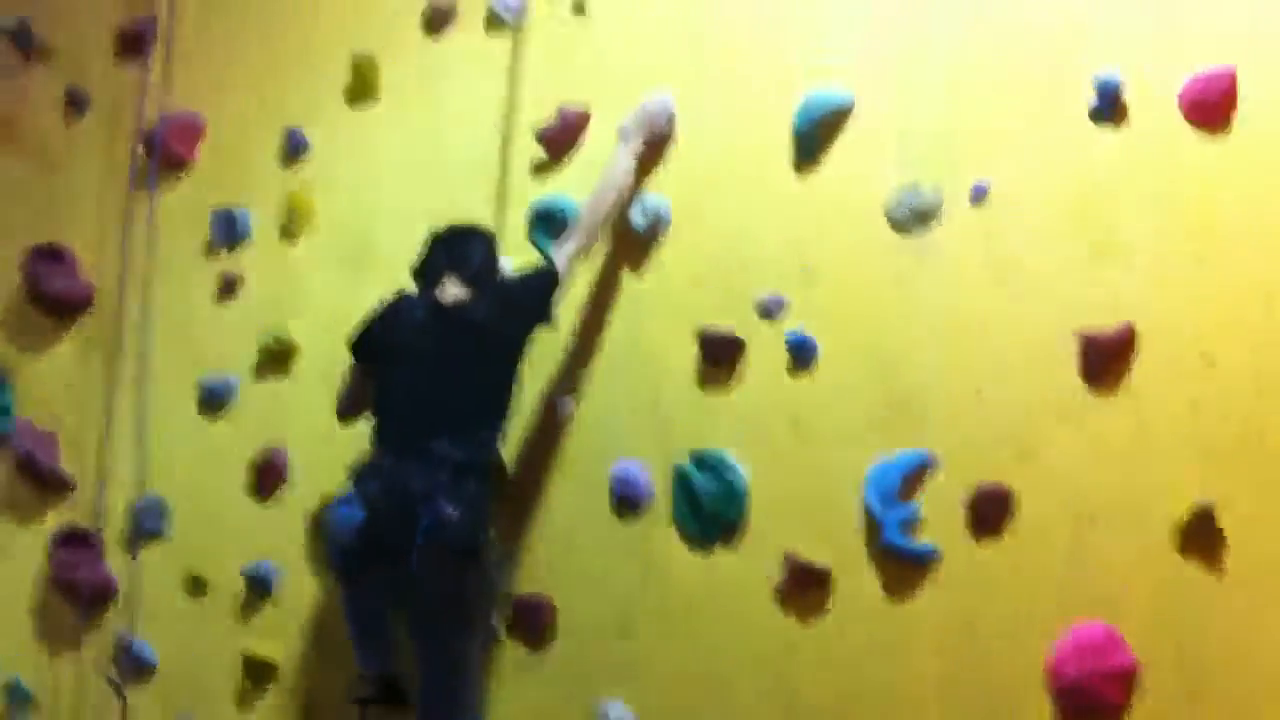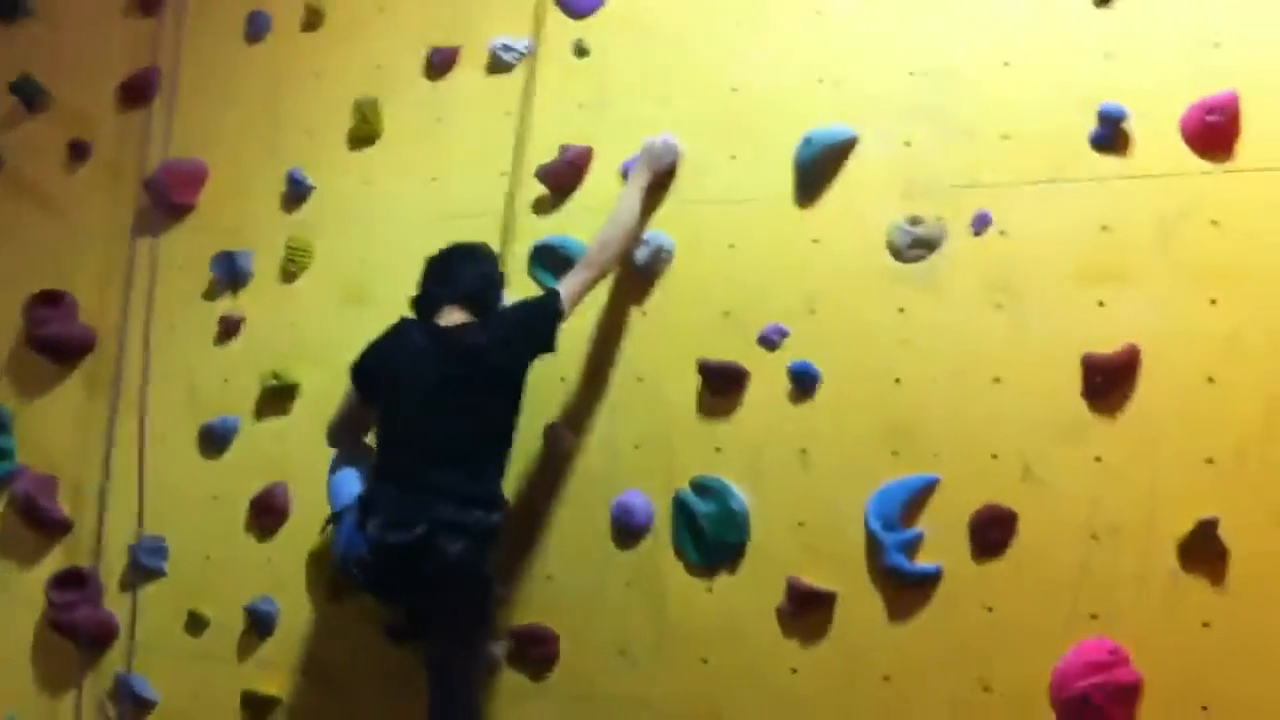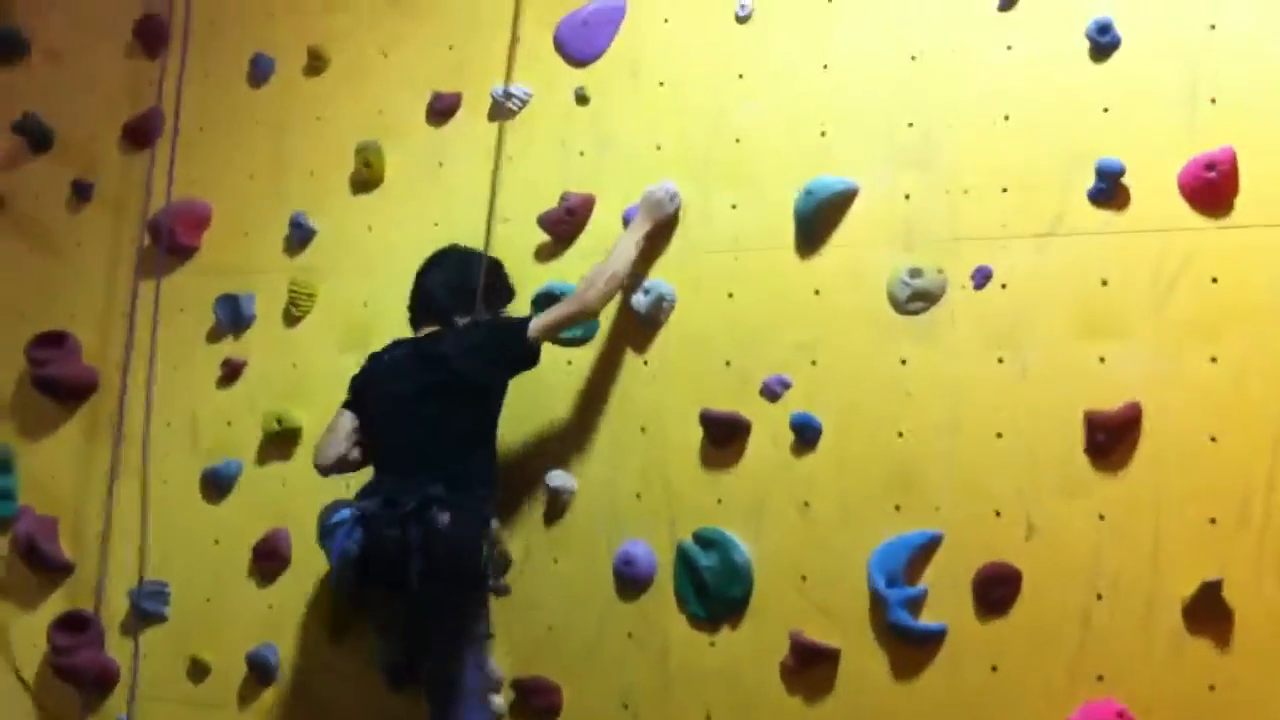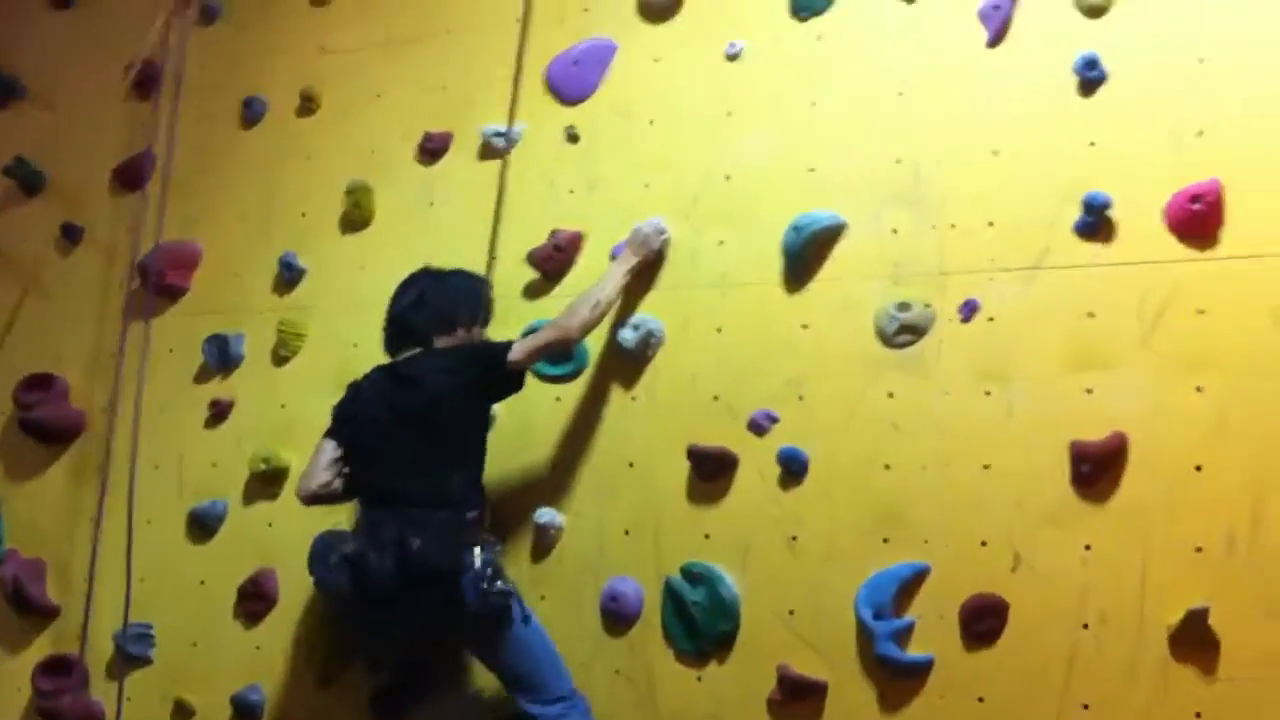
dt=0.5s
person 1, frame 1
left shoulder: (394, 321)
right shoulder: (508, 309)
left elbow: (348, 409)
right elbow: (590, 226)
right wrist: (635, 140)
left hip: (373, 523)
right hip: (450, 536)
left knee: (340, 520)
person 1, frame 2
left shoulder: (394, 346)
right shoulder: (509, 336)
left elbow: (340, 438)
right elbow: (596, 265)
right wrist: (641, 178)
left hip: (373, 552)
right hip: (459, 562)
left ankle: (410, 608)
person 1, frame 3
left shoulder: (381, 366)
right shoulder: (483, 346)
left elbow: (327, 458)
right elbow: (586, 302)
right wrist: (642, 225)
left hip: (373, 548)
right hip: (448, 553)
left knee: (337, 517)
left ankle: (406, 645)
person 1, frame 4
left shoulder: (362, 396)
right shoulder: (468, 369)
left elbow: (311, 487)
right elbow: (567, 330)
right wrist: (628, 260)
left hip: (376, 581)
right hip: (458, 574)
left knee: (328, 553)
left ankle: (397, 672)
